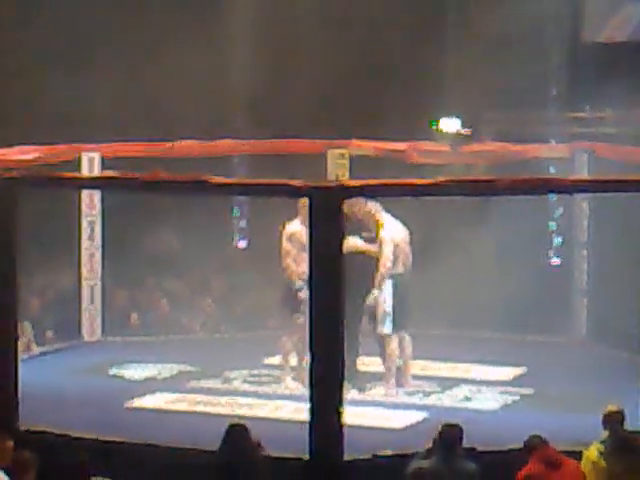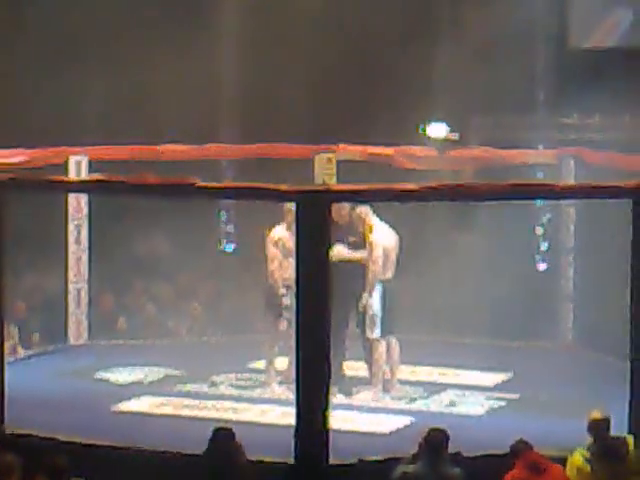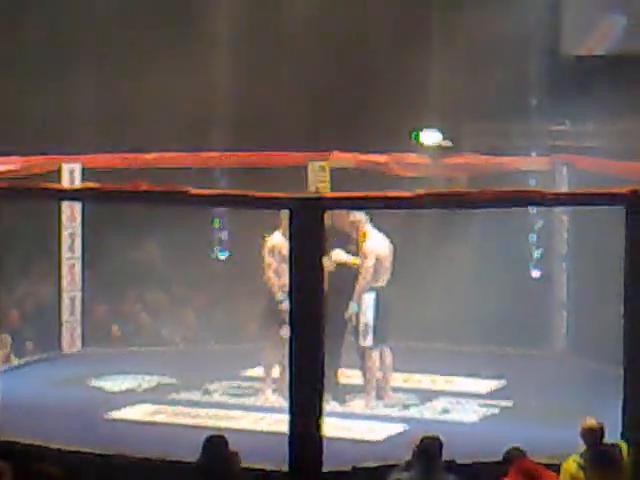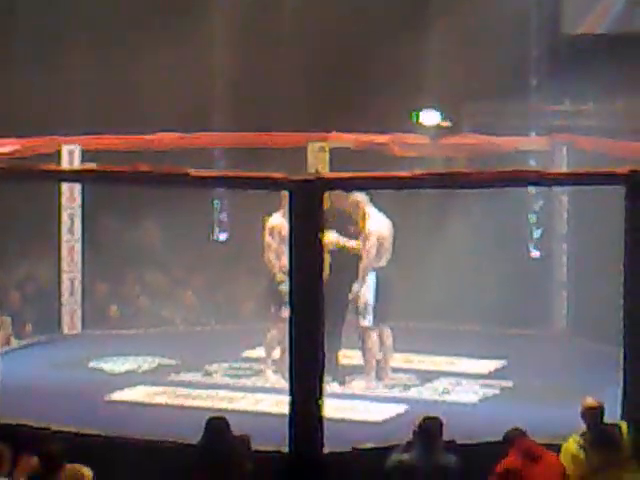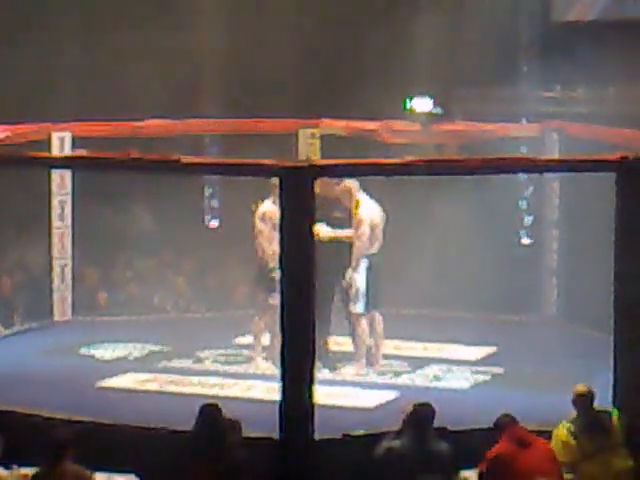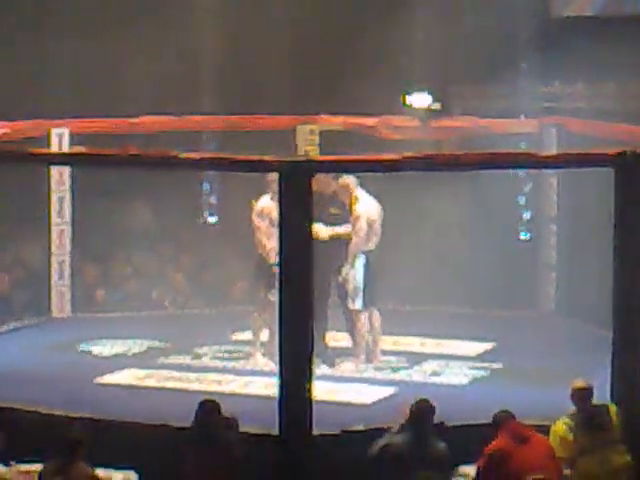
dt=0.4s
person 1, frame 1
left shoulder: (386, 232)
right shoulder: (401, 228)
left elbow: (385, 264)
right elbow: (408, 259)
left wrist: (375, 290)
left hip: (391, 282)
right hip: (402, 280)
left knee: (387, 333)
right knee: (401, 330)
left ankle: (389, 381)
right ankle: (405, 377)
person 1, frame 2
left shoulder: (376, 236)
right shoulder: (391, 233)
left elbow: (375, 268)
left wrist: (366, 294)
left hip: (379, 287)
right hip: (390, 286)
left knee: (376, 338)
right knee: (389, 336)
left ankle: (376, 386)
right ankle: (392, 382)
person 1, frame 3
left shoulder: (369, 244)
right shoulder: (384, 241)
left elbow: (365, 276)
left wrist: (354, 301)
left hip: (371, 295)
right hip: (383, 293)
left knee: (369, 346)
right knee: (382, 344)
left ankle: (369, 395)
right ankle: (385, 390)
person 1, frame 4
left shoulder: (371, 225)
right shoulder: (385, 221)
left elbow: (368, 257)
left wrist: (357, 283)
left hip: (372, 276)
right hip: (383, 273)
left knee: (369, 327)
right knee: (383, 324)
left ankle: (370, 375)
right ankle: (385, 370)
person 1, frame 5
left shoulder: (363, 212)
right shoulder: (376, 208)
left elbow: (360, 243)
left wrist: (351, 269)
left hip: (363, 263)
right hip: (374, 260)
left knee: (359, 313)
right knee: (373, 311)
left ankle: (360, 362)
right ankle: (377, 357)
person 1, frame 6
left shoulder: (360, 208)
right shoulder: (374, 204)
left elbow: (357, 239)
left wrist: (348, 265)
left hip: (361, 258)
right hip: (372, 256)
left knee: (359, 309)
right knee: (371, 307)
left ankle: (360, 357)
right ankle: (375, 352)
person 2, frame 1
right shoulder: (343, 223)
left wrist: (363, 246)
right wrist: (343, 247)
left hip: (374, 281)
right hip: (351, 283)
right knee: (351, 327)
right ankle: (351, 372)
person 2, frame 2
left shoulder: (359, 227)
right shoulder: (329, 228)
right elbow: (326, 254)
left wrist: (349, 254)
right wrist: (330, 254)
left hip: (360, 287)
right hip: (337, 287)
right knee: (337, 331)
right ankle: (338, 376)
person 2, frame 3
right shoulder: (327, 234)
right elbow: (324, 262)
left wrist: (347, 258)
right wrist: (324, 263)
right hip: (335, 295)
right knee: (333, 339)
right ankle: (331, 383)
person 2, frame 4
left shoulder: (357, 217)
right shoulder: (327, 216)
right elbow: (323, 242)
left wrist: (340, 241)
right wrist: (325, 243)
left hip: (356, 277)
right hip: (335, 277)
right knee: (333, 321)
right ankle: (331, 365)
person 2, frame 5
left shoulder: (347, 203)
right shoulder: (316, 202)
left elbow: (356, 232)
left wrist: (331, 233)
right wrist: (315, 232)
left hip: (345, 264)
right hip: (322, 264)
right knee: (321, 307)
right ankle: (322, 352)
person 2, frame 6
left shoulder: (343, 198)
right shoulder: (312, 198)
left elbow: (353, 228)
left wrist: (330, 231)
right wrist: (313, 230)
left hip: (343, 259)
right hip: (319, 259)
right knee: (319, 303)
right ankle: (320, 348)
person 3, frame 1
left shoulder: (306, 230)
right shoulder: (293, 230)
right elbow: (288, 262)
right wrist: (298, 286)
left hip: (306, 284)
right hip: (297, 285)
left knee: (305, 330)
right knee: (293, 329)
left ankle: (301, 371)
right ankle: (286, 374)
person 3, frame 2
left shoulder: (293, 235)
right shoulder: (277, 235)
right elbow: (273, 267)
right wrist: (282, 293)
left hip: (292, 290)
right hip: (280, 291)
left knee: (293, 332)
right knee: (277, 334)
left ankle: (291, 373)
right ankle: (271, 378)
person 3, frame 3
left shoulder: (289, 241)
right shoulder: (274, 241)
right elbow: (269, 274)
right wrist: (280, 299)
left hip: (290, 296)
right hip: (281, 297)
left knee: (287, 341)
right knee: (276, 342)
left ankle: (283, 383)
right ankle: (267, 386)
person 3, frame 4
left shoulder: (290, 222)
right shoulder: (275, 222)
right elbow: (270, 255)
right wrist: (280, 280)
left hip: (291, 277)
right hip: (282, 278)
left knee: (288, 323)
right knee: (279, 323)
left ankle: (283, 364)
right ankle: (267, 366)
person 3, frame 5
left shoulder: (279, 209)
right shoulder: (266, 209)
right elbow: (262, 241)
right wrist: (273, 267)
left hip: (280, 264)
right hip: (271, 265)
left knee: (277, 309)
right knee: (266, 309)
left ankle: (274, 351)
right ankle: (257, 353)
person 3, frame 6
left shoulder: (277, 205)
right shoulder: (263, 205)
right elbow: (261, 236)
right wrist: (273, 261)
left hip: (277, 259)
right hip: (268, 260)
left knee: (276, 304)
right knee: (265, 305)
left ankle: (272, 348)
right ankle: (256, 349)
